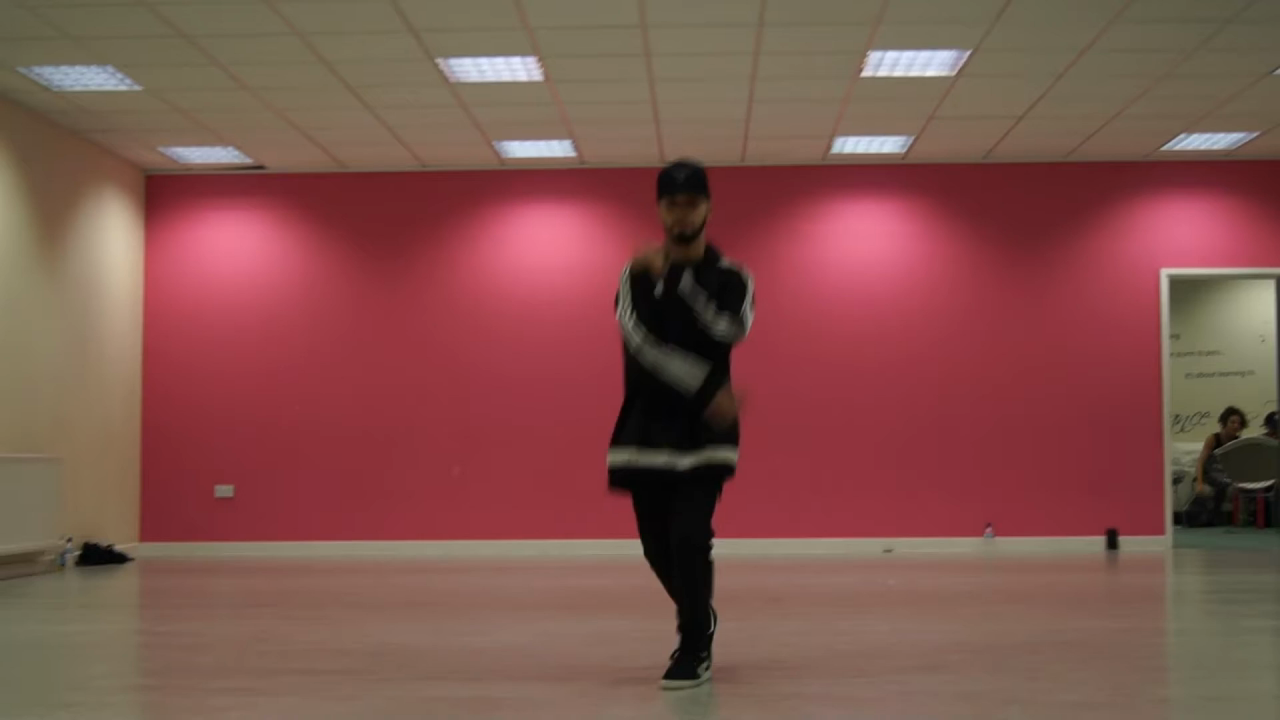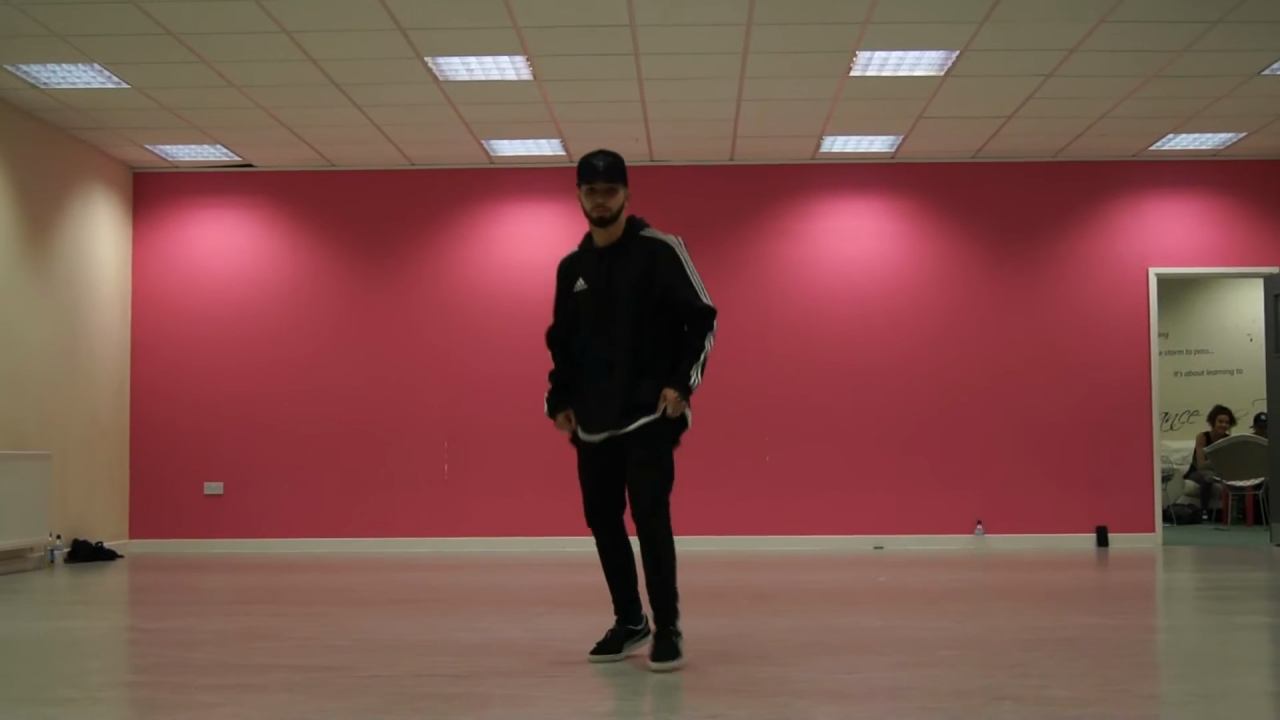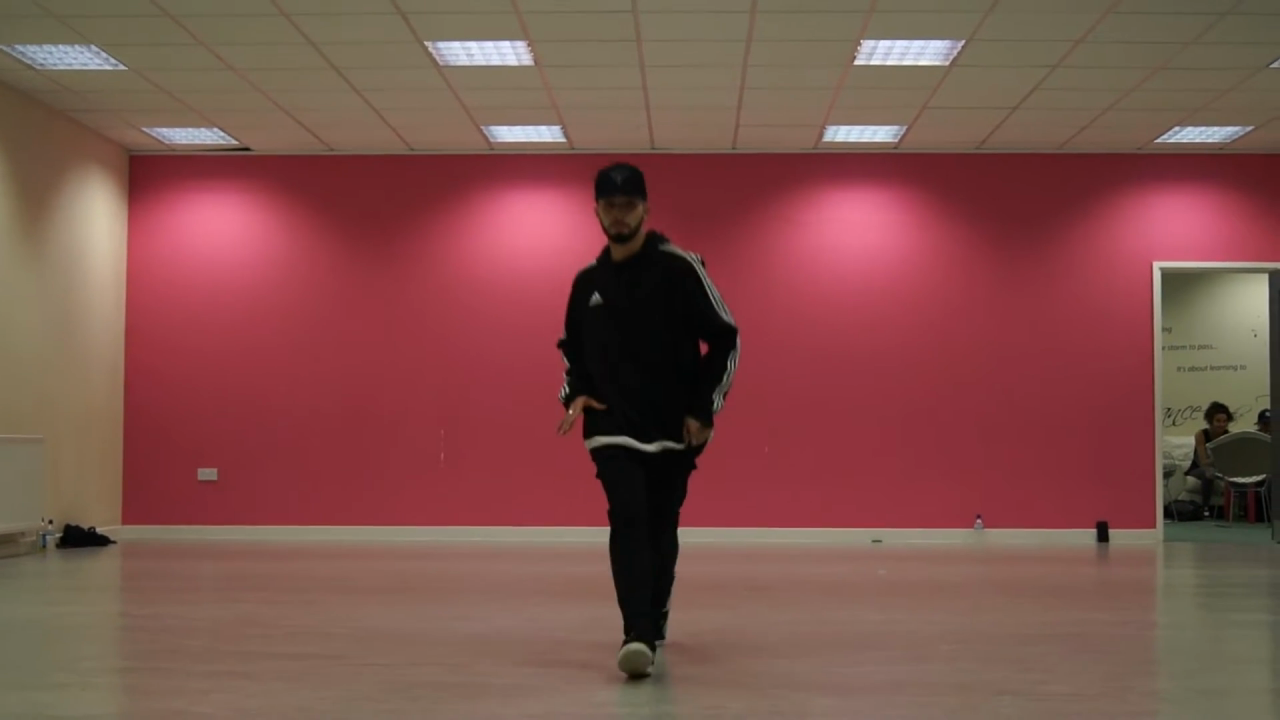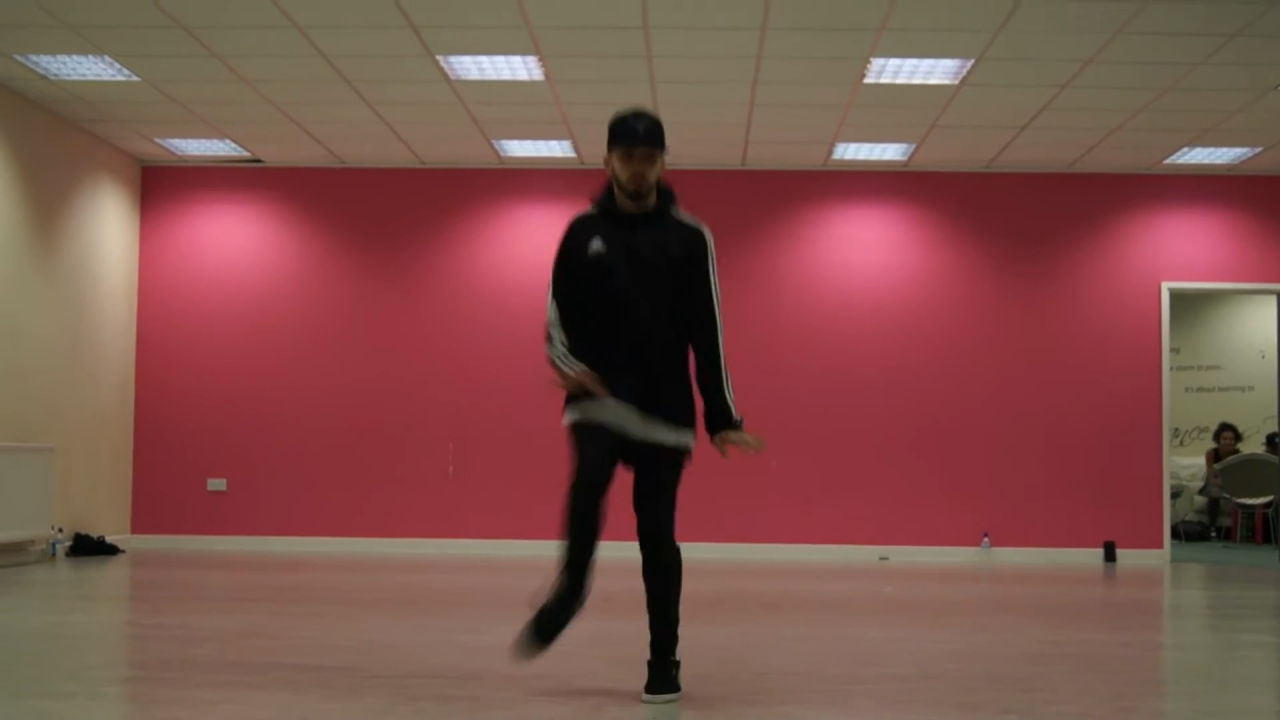
dt=1s
person 1, frame 1
left shoulder: (733, 279)
right shoulder: (636, 275)
left elbow: (725, 333)
right elbow: (640, 343)
left wrist: (677, 276)
right wrist: (706, 390)
left hip: (704, 440)
right hip: (644, 438)
left knee: (689, 540)
right knee: (658, 545)
left ankle: (694, 649)
right ankle: (699, 620)
person 1, frame 2
left shoulder: (661, 251)
right shoulder: (571, 268)
left elbow: (702, 320)
right elbow: (561, 341)
left wrist: (681, 383)
right wrist: (559, 401)
left hip: (649, 413)
right hip: (593, 420)
left knee: (650, 515)
right knee: (602, 518)
left ankle: (667, 629)
right ankle: (629, 620)
person 1, frame 3
left shoulder: (681, 267)
right shoulder: (587, 281)
left elbow: (727, 339)
right elbow: (574, 349)
left wrist: (704, 408)
right wrist: (574, 393)
left hip: (673, 427)
right hip: (613, 428)
left knee: (660, 525)
right knee: (627, 520)
left ankle: (654, 607)
right ankle: (638, 634)
person 1, frame 4
left shoulder: (689, 235)
right shoulder: (584, 232)
left elbow: (706, 328)
right elbow: (559, 313)
left wrist: (723, 414)
right wrist: (568, 362)
left hip: (662, 406)
right hip: (599, 400)
left knee: (656, 530)
right knee: (587, 490)
left ankle: (665, 660)
right ankle: (567, 594)
